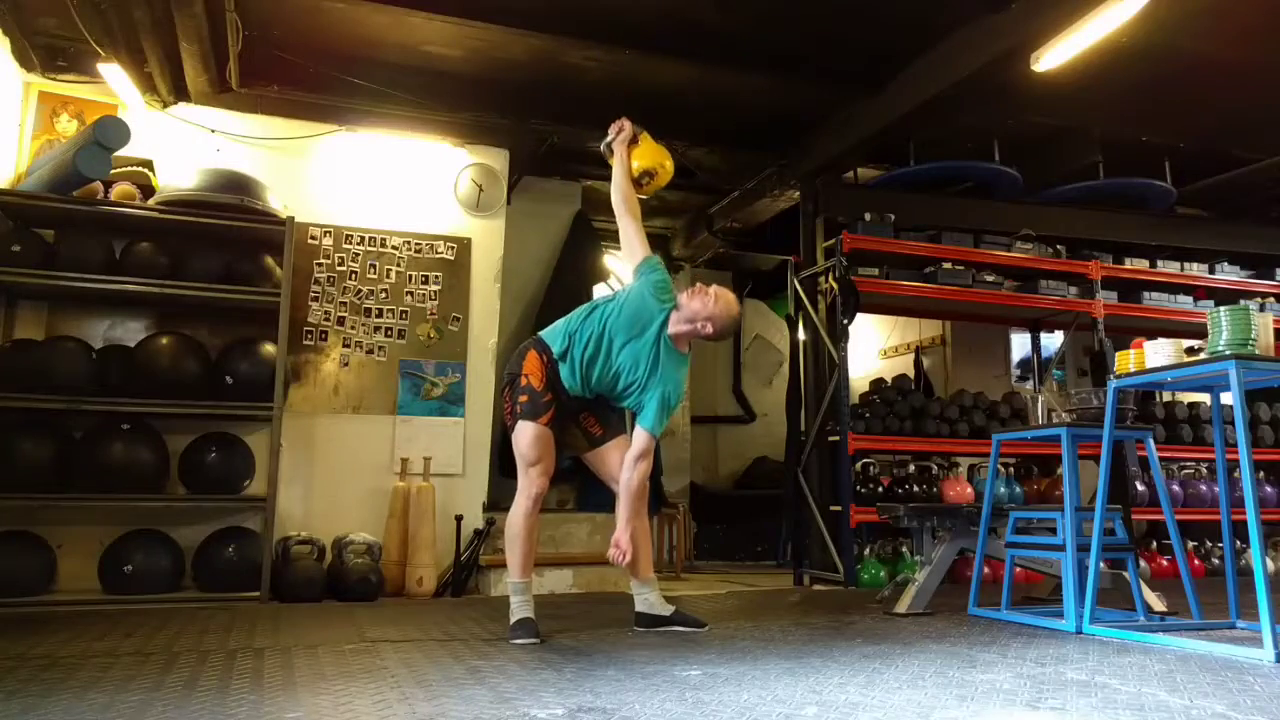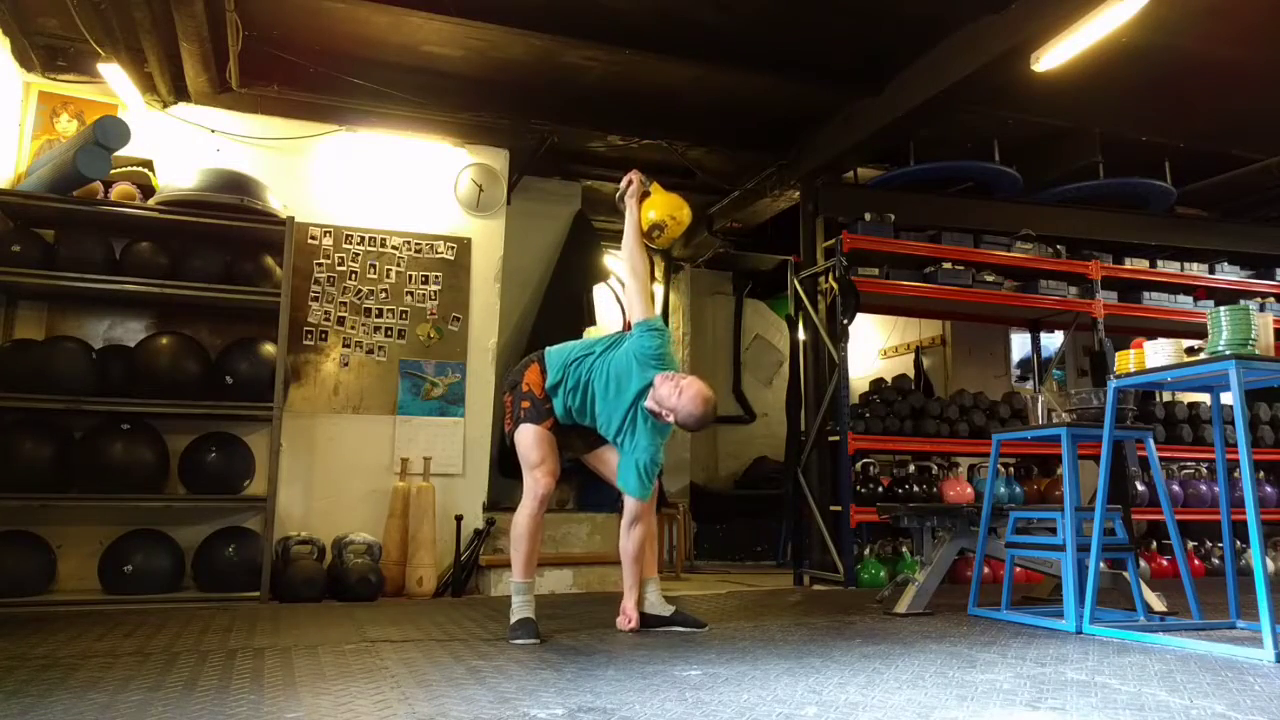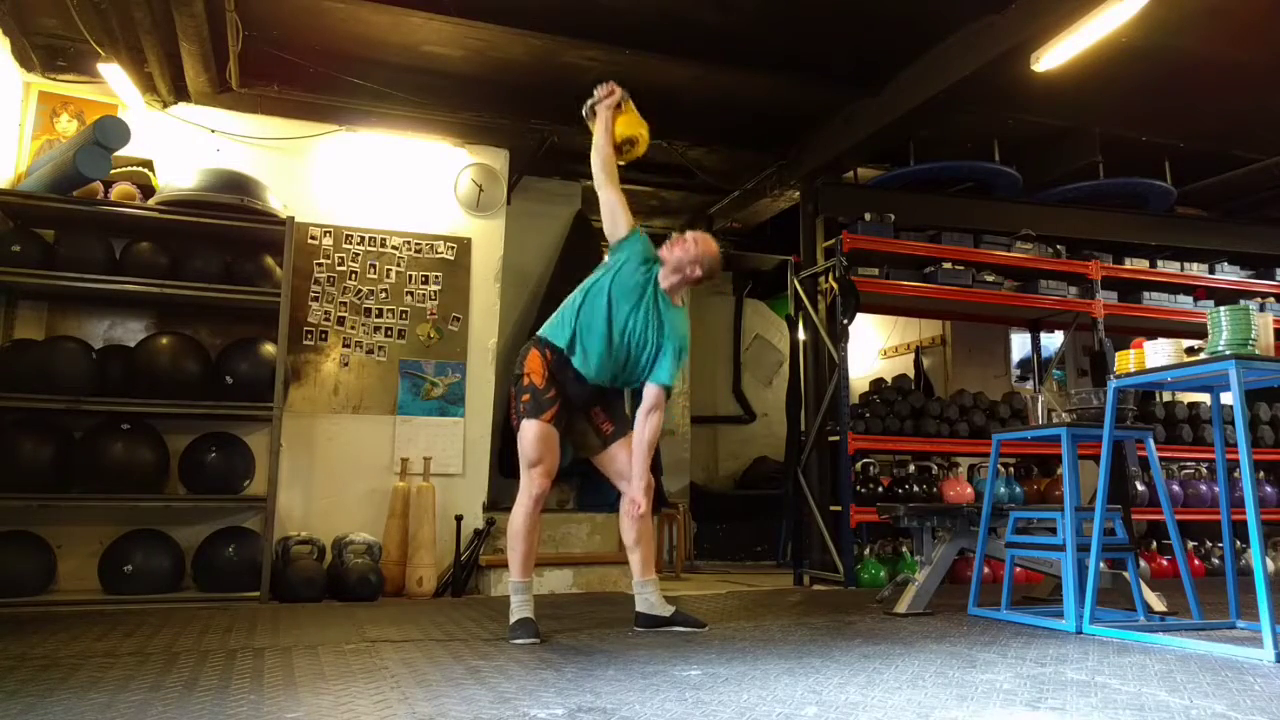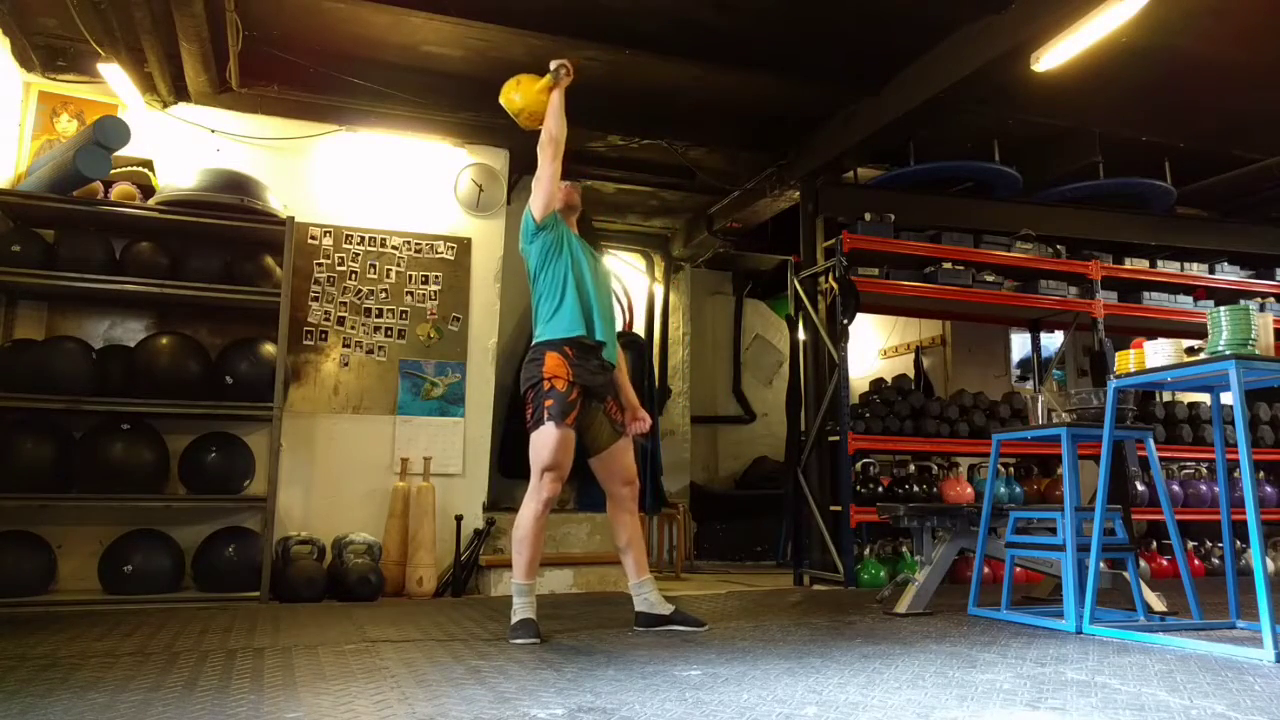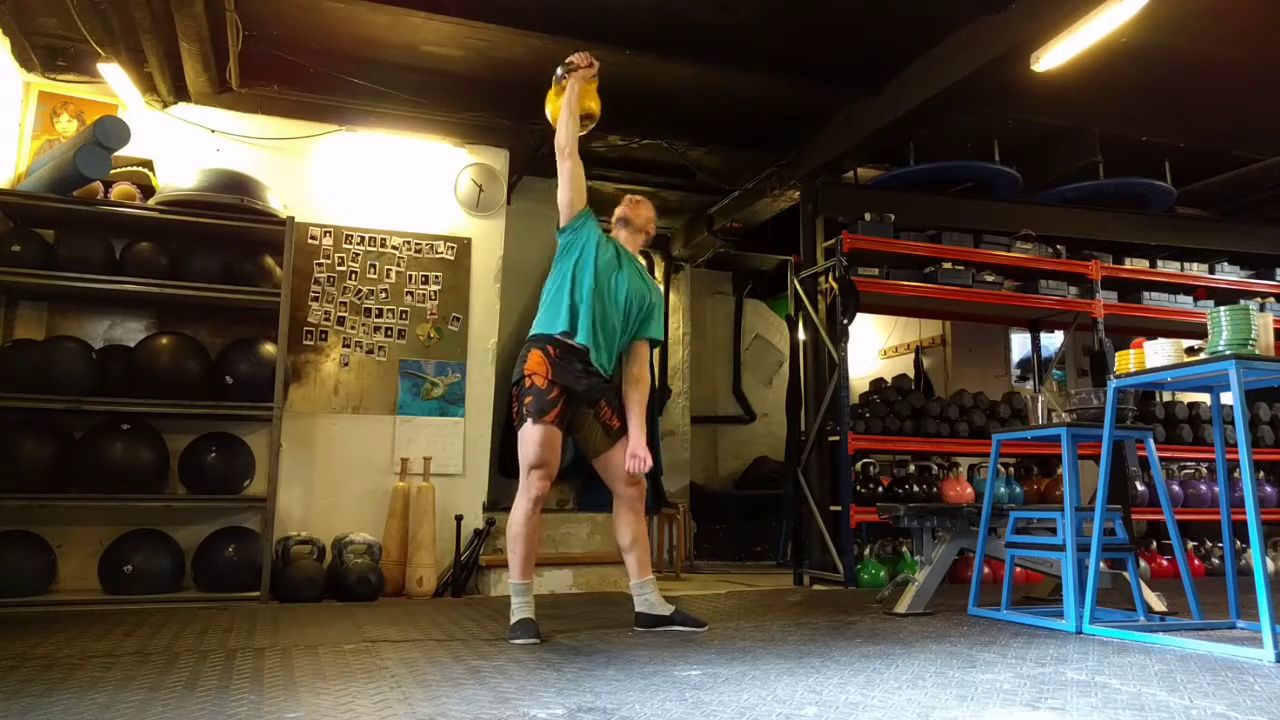
dt=1s
person 1, frame 1
left shoulder: (670, 378)
right shoulder: (656, 291)
left elbow: (639, 455)
right elbow: (626, 215)
left wrist: (625, 527)
right wrist: (621, 149)
left hip: (584, 398)
right hip: (541, 366)
left knee: (635, 485)
right knee: (534, 486)
left ankle: (649, 604)
right ankle: (520, 610)
person 1, frame 2
left shoulder: (646, 442)
right shoulder: (654, 352)
left elbow: (634, 519)
right elbow: (636, 275)
left wrist: (631, 598)
right wrist: (633, 205)
left hip: (578, 415)
right hip: (539, 381)
left knee: (643, 493)
right knee: (541, 486)
left ankle: (652, 603)
right ankle: (521, 609)
person 1, frame 3
left shoulder: (674, 332)
right shoulder: (638, 258)
left elbow: (651, 408)
right elbow: (605, 181)
left wrist: (638, 483)
right wrist: (605, 115)
left hip: (595, 390)
right hip: (547, 365)
left knee: (638, 483)
right knee: (537, 483)
left ankle: (649, 603)
right ankle: (521, 608)
person 1, frame 4
left shoulder: (591, 258)
right shoulder: (541, 231)
right elbow: (549, 150)
left wrist: (630, 398)
right wrist: (559, 87)
left hip: (598, 374)
right hip: (558, 361)
left knee: (626, 486)
right knee: (546, 486)
left ankle: (648, 603)
right ankle: (523, 608)
person 1, frame 5
left shoulder: (646, 290)
right shoulder: (582, 233)
left elbow: (637, 368)
right elbow: (566, 153)
left wrist: (637, 433)
right wrist: (575, 84)
left hip: (597, 383)
right hip: (548, 362)
left knee: (632, 486)
right knee: (535, 486)
left ankle: (649, 603)
right ankle: (521, 608)
